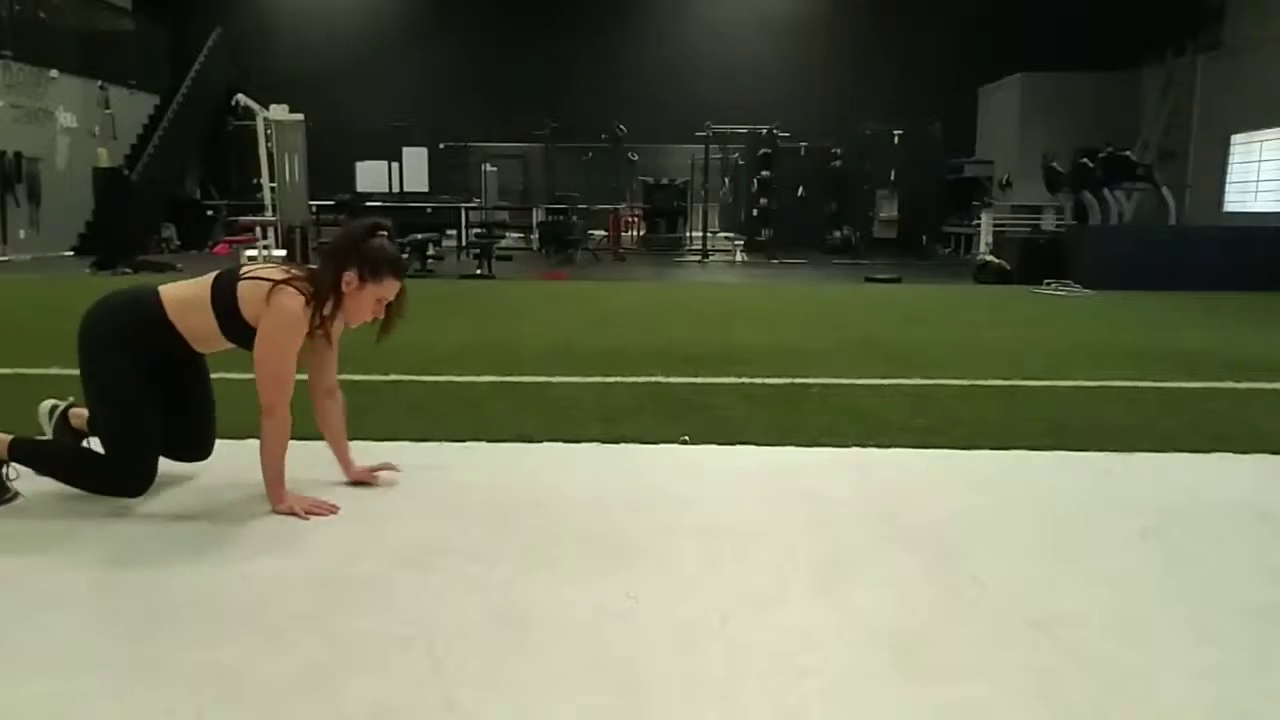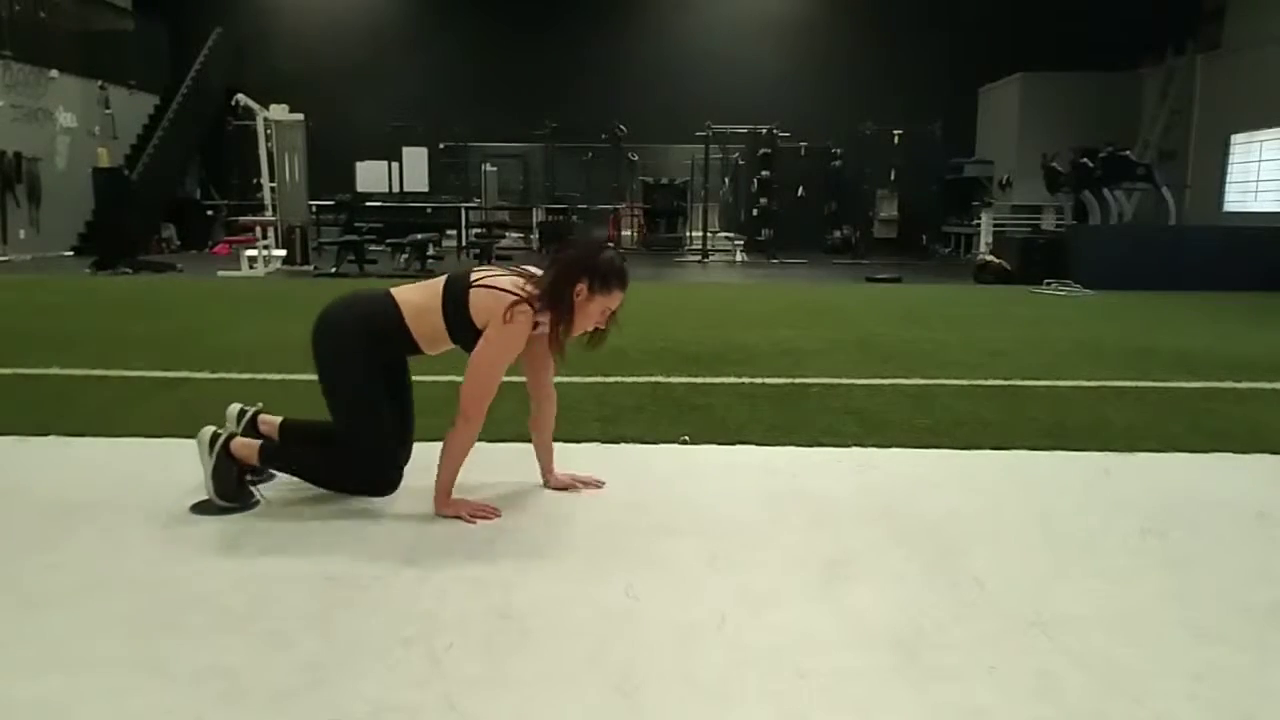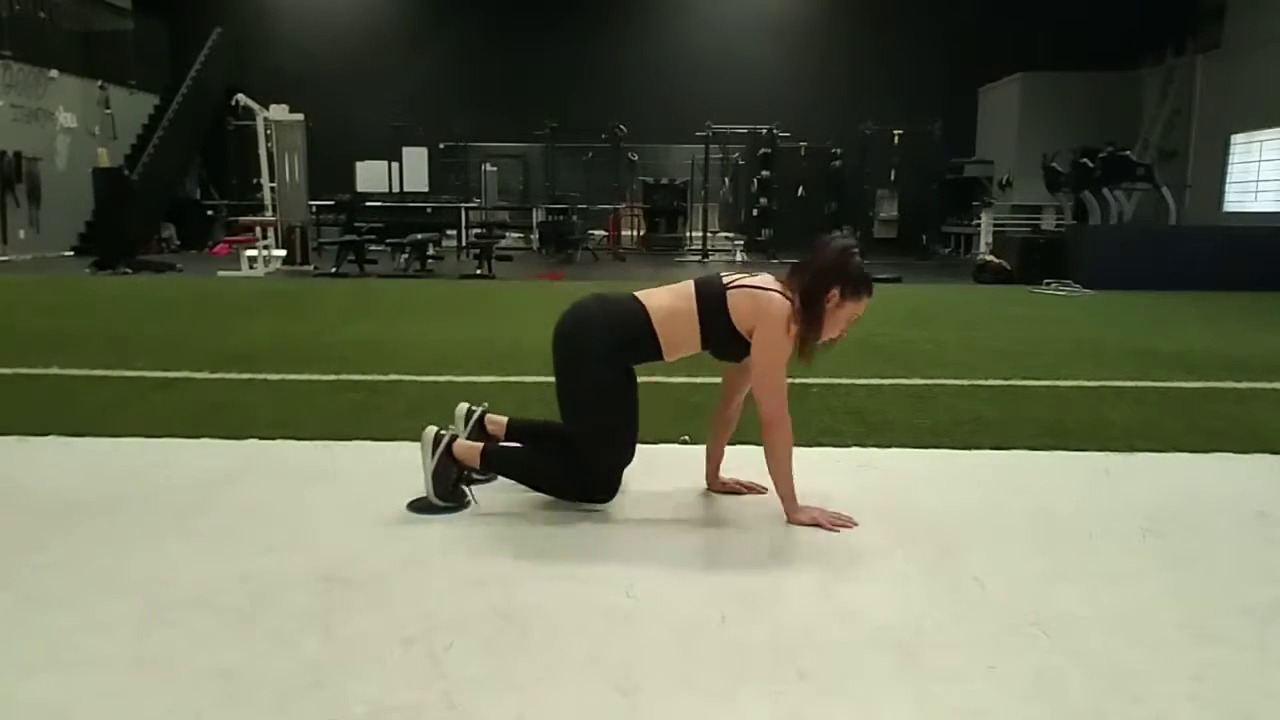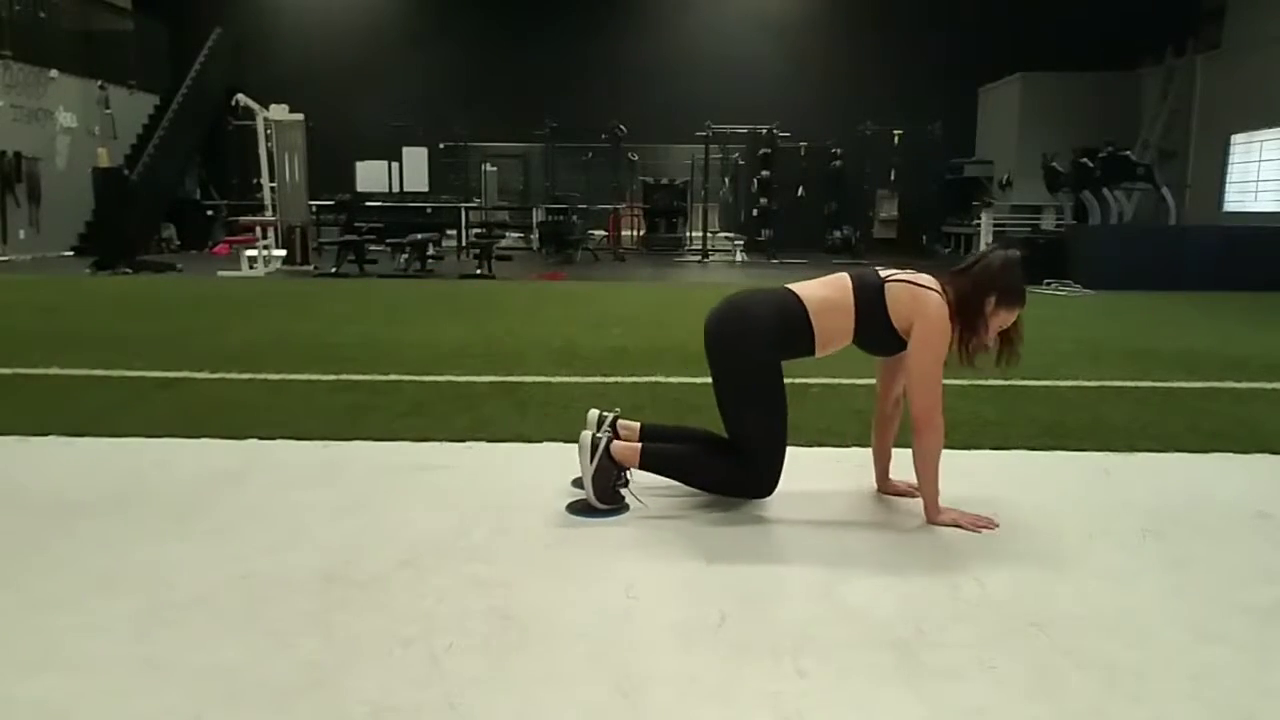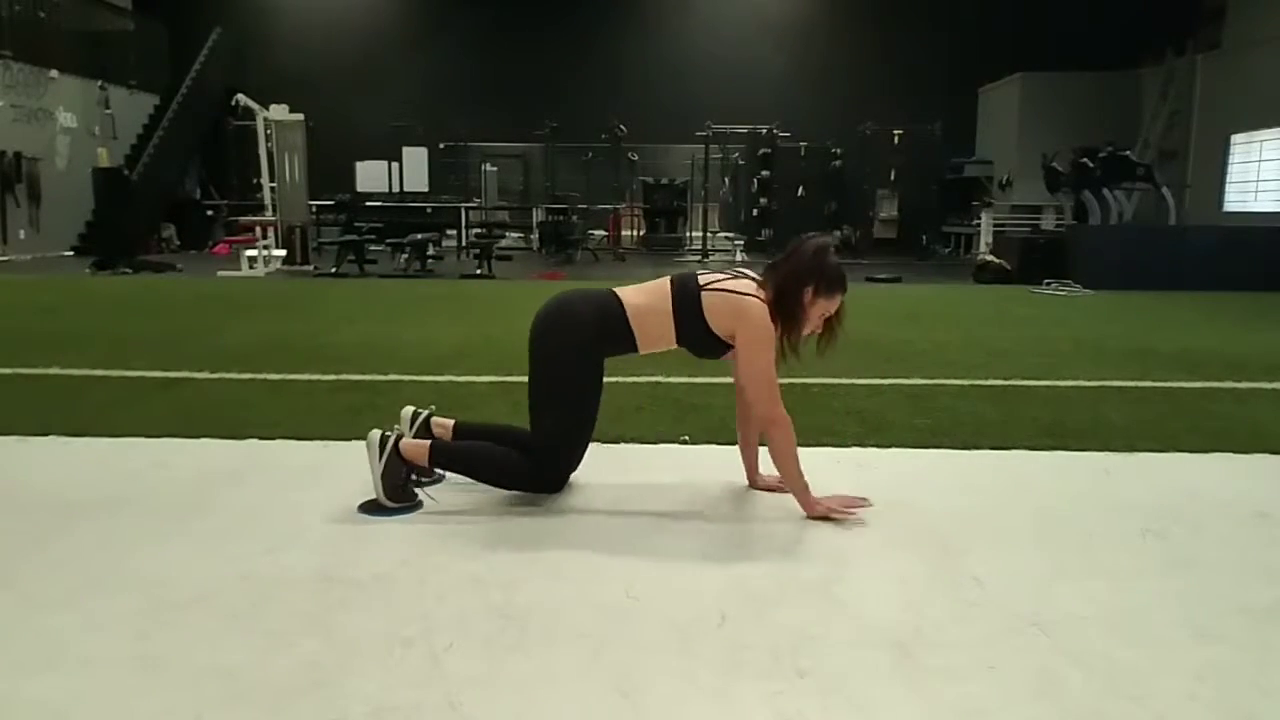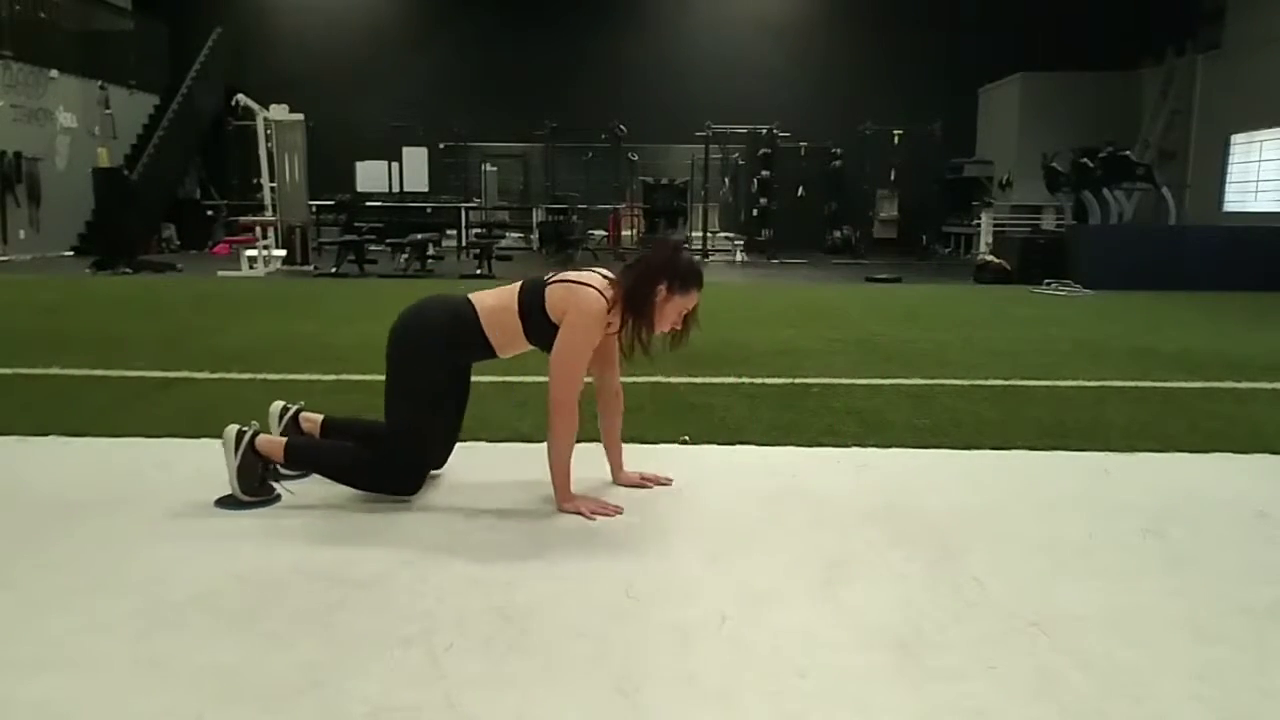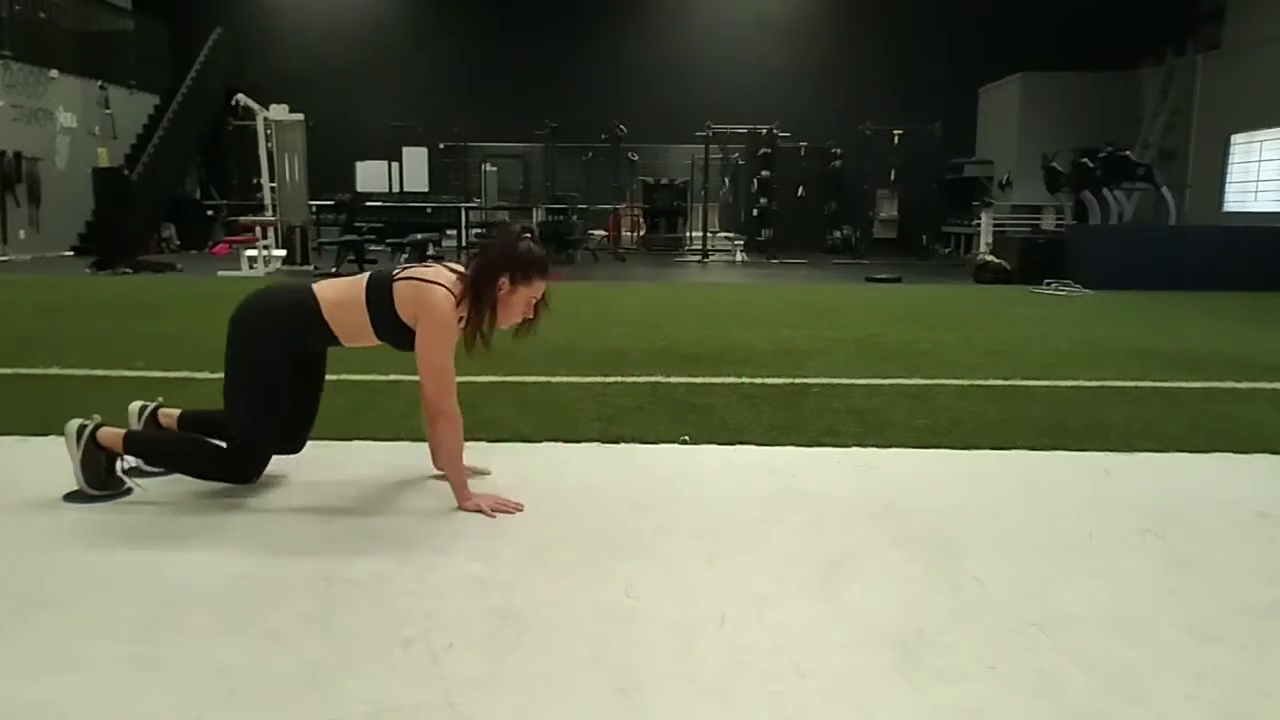
dt=0.7s
person 1, frame 1
left shoulder: (324, 302)
right shoulder: (290, 306)
left elbow: (326, 392)
right elbow: (274, 408)
left wrist: (349, 467)
right wrist: (279, 495)
left hip: (166, 341)
right hip: (117, 332)
left knee: (194, 445)
right knee: (130, 477)
left ankle: (71, 419)
person 1, frame 2
left shoulder: (542, 300)
right shoulder: (518, 313)
left elbow: (541, 393)
right elbow: (469, 413)
left wrist: (549, 472)
right wrist: (443, 498)
left hip: (377, 334)
right hip: (349, 334)
left knee: (388, 448)
right knee: (379, 474)
left ankle: (259, 423)
right ankle: (233, 449)
person 1, frame 3
left shoulder: (772, 298)
right shoulder: (777, 314)
left elbow: (735, 394)
right elbow: (774, 421)
left wrist: (713, 474)
right wrist: (793, 507)
left hip: (603, 330)
right hip: (591, 339)
left knee: (613, 449)
right knee: (597, 483)
left ankle: (485, 424)
right ankle: (456, 450)
person 1, frame 4
left shoulder: (916, 299)
right shoulder: (933, 312)
left elbow: (891, 397)
right elbow: (928, 422)
left wrist: (885, 478)
right wrist: (934, 508)
left hip: (744, 322)
right hip: (747, 333)
left knee: (748, 454)
right knee: (756, 478)
left ankle: (616, 428)
right ankle: (612, 450)
person 1, frame 5
left shoulder: (750, 292)
right shoulder: (752, 313)
left elbow: (749, 398)
right elbow: (772, 415)
left wrist: (754, 474)
right wrist: (808, 501)
left hip: (580, 322)
right hip: (572, 332)
left knee: (555, 451)
right knee: (547, 474)
left ankle: (430, 426)
right ankle: (403, 449)
person 1, frame 6
left shoulder: (613, 298)
right shoulder: (591, 305)
left elbow: (610, 392)
right elbow: (561, 408)
left wrist: (622, 469)
right wrist: (564, 493)
left hip: (447, 337)
right hip: (428, 336)
left knee: (430, 448)
right knee: (403, 475)
left ankle: (300, 421)
right ankle: (257, 445)
person 1, frame 7
left shoulder: (463, 288)
right shoulder: (439, 301)
left elbow: (444, 395)
right elbow: (440, 408)
left wrist: (448, 460)
right wrist: (464, 494)
left hip: (299, 329)
right hip: (268, 326)
left knee: (286, 439)
right knee: (243, 464)
left ankle: (160, 419)
right ankle: (99, 439)
